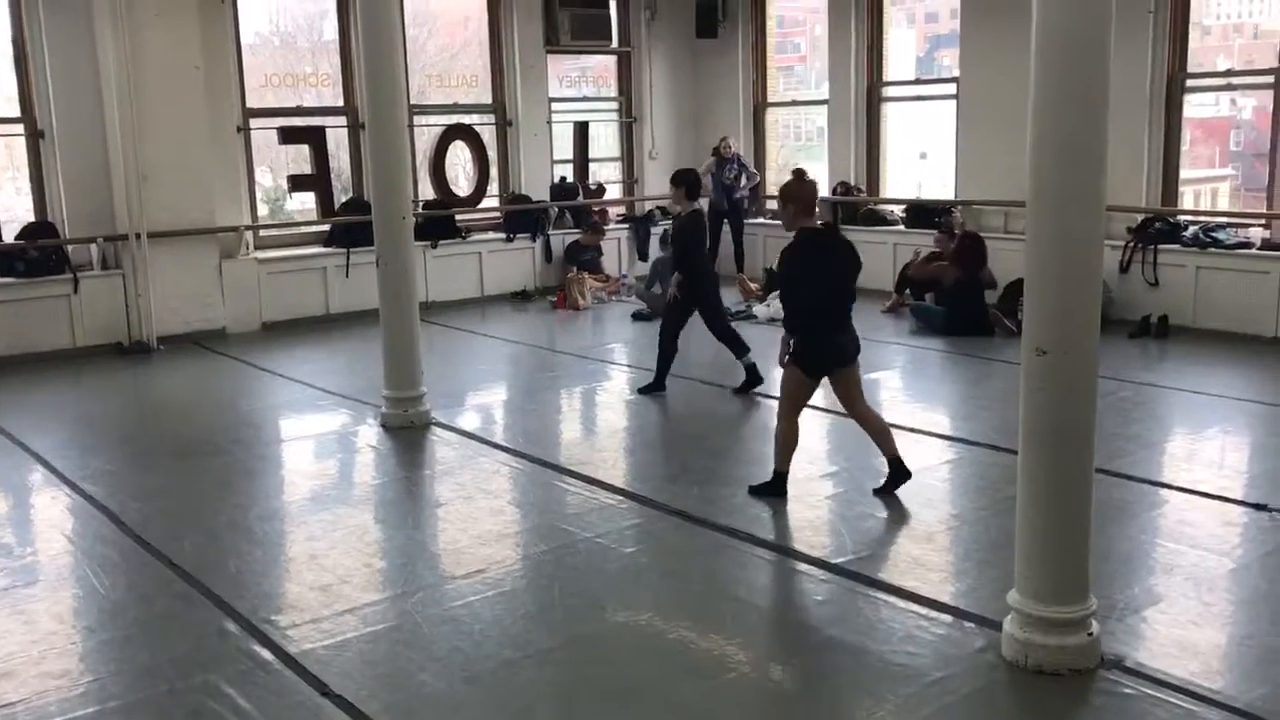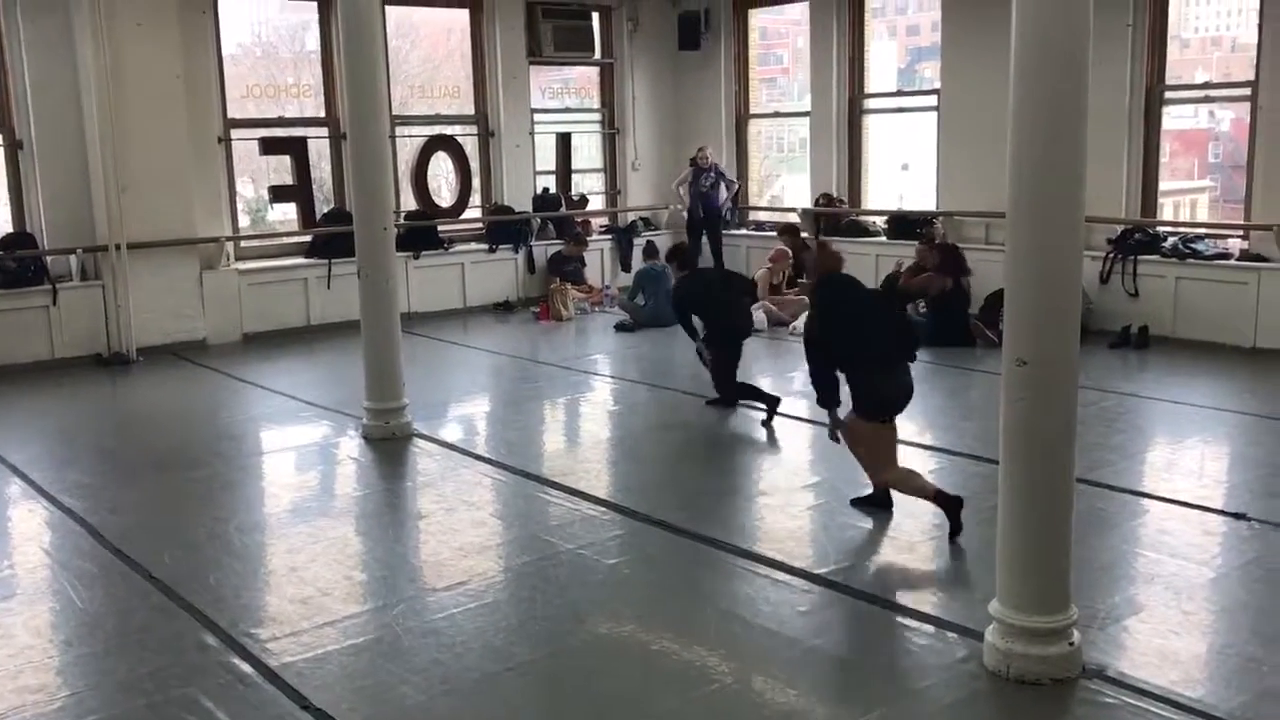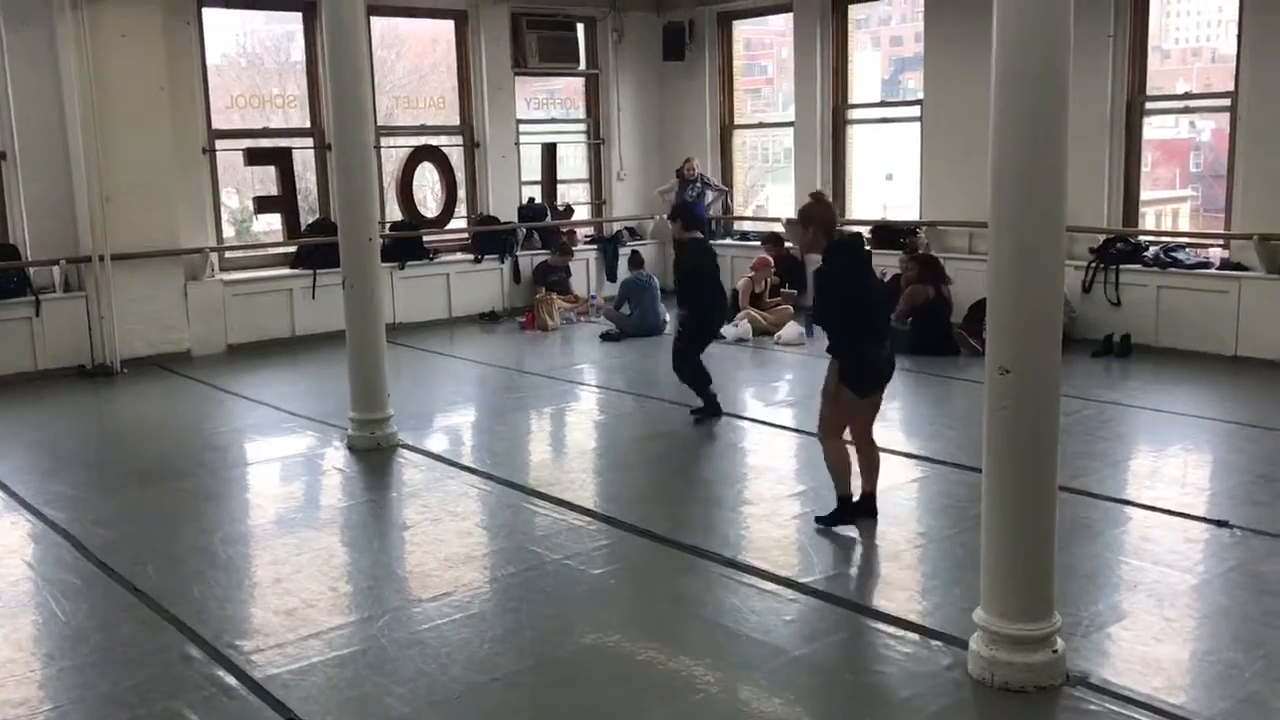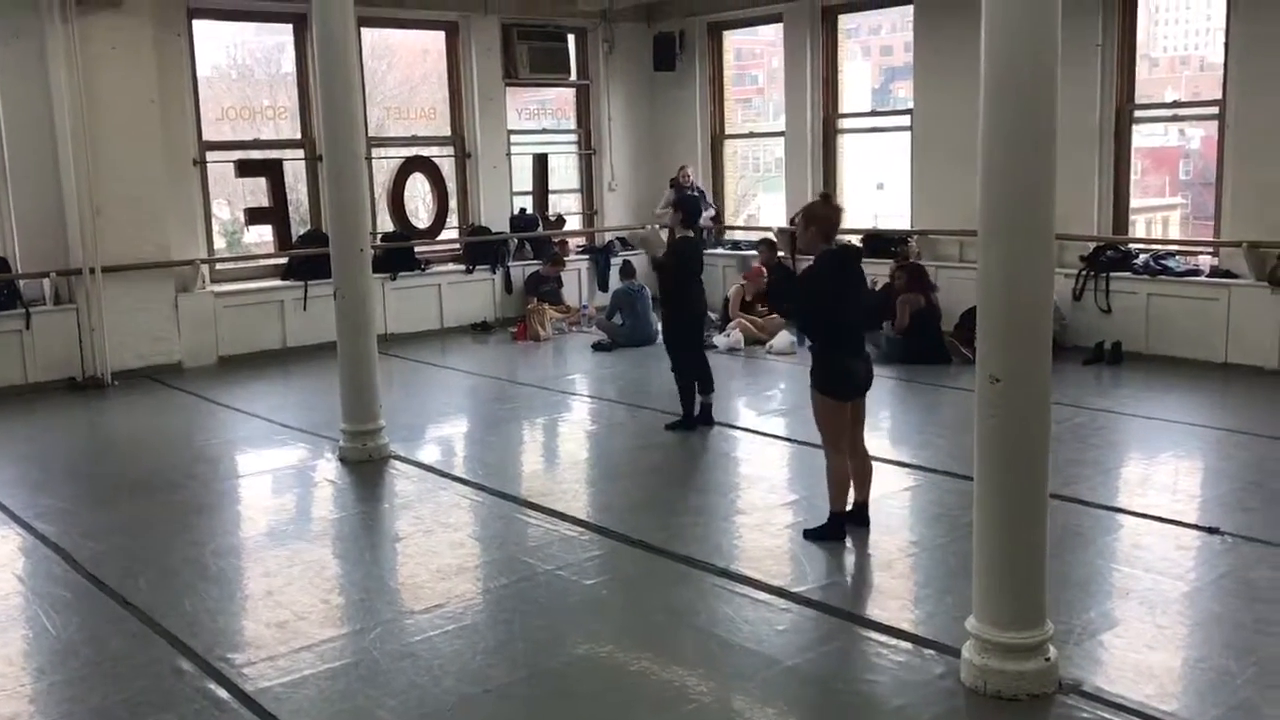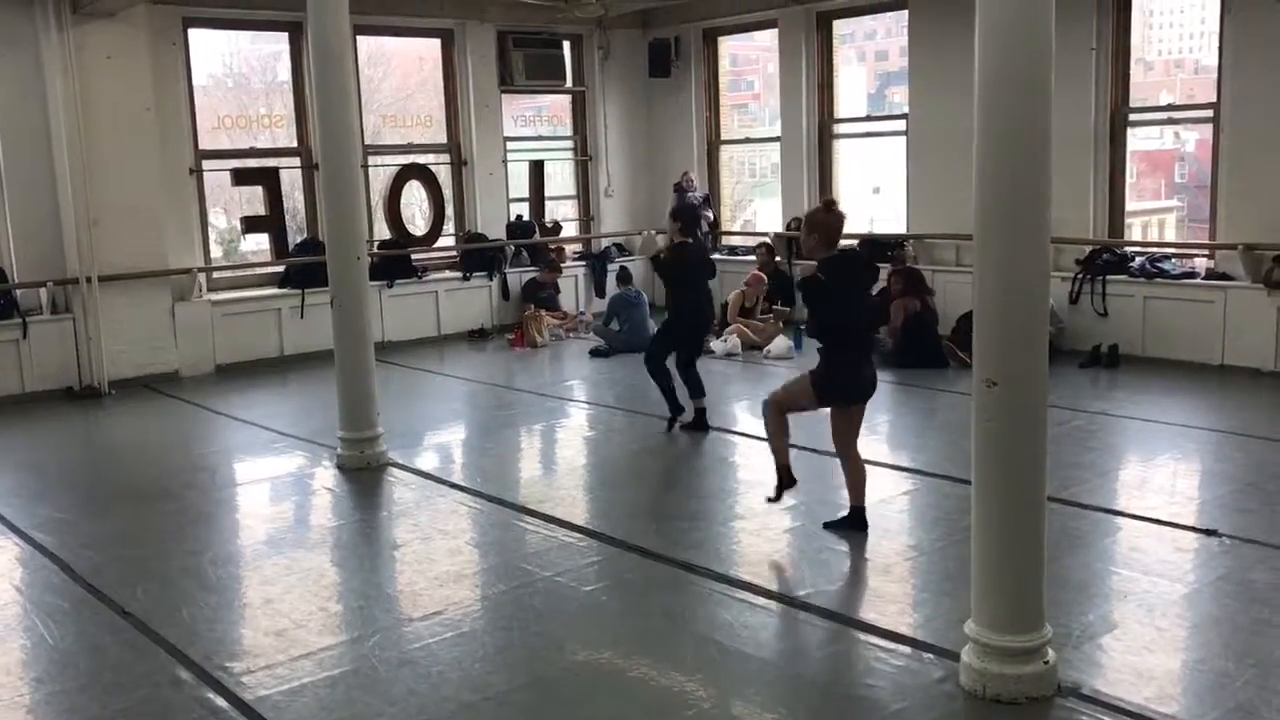
dt=0.4s
person 1, frame 1
left shoulder: (796, 252)
right shoulder: (836, 242)
left elbow: (796, 308)
right elbow: (851, 275)
left wrist: (786, 339)
left hip: (815, 346)
right hip: (846, 338)
left knee: (787, 413)
right knee: (859, 407)
left ankle: (778, 482)
right ankle: (897, 468)
person 1, frame 2
left shoulder: (818, 318)
right shoulder: (870, 297)
left elbow: (822, 370)
right elbow: (906, 332)
left wrist: (832, 415)
right wrist: (898, 361)
left hip: (872, 387)
right hip: (900, 379)
left knee: (887, 468)
right knee: (851, 428)
left ankle: (948, 502)
right ankle: (880, 494)
person 1, frame 3
left shoulder: (831, 270)
right shoulder: (855, 257)
left elbow: (839, 325)
right elbow: (881, 306)
left wrist: (834, 370)
left hip: (859, 361)
right hip: (881, 356)
left knee: (830, 434)
right knee: (863, 435)
left ankle: (844, 506)
right ankle: (867, 502)
person 1, frame 4
left shoulder: (818, 274)
right shoulder: (849, 265)
left elbow: (799, 313)
left hip: (833, 368)
right hip: (858, 363)
left knee: (835, 450)
right knee: (855, 446)
left ankle: (836, 523)
right ankle: (859, 511)
person 1, frame 5
left shoulder: (827, 280)
right shoulder: (853, 268)
left elbow: (818, 329)
left wrist: (808, 283)
left hip: (838, 373)
right hip: (863, 373)
left knee: (774, 405)
right knee: (846, 446)
left ankle: (784, 474)
right ankle: (856, 515)
person 2, frame 1
left shoulder: (690, 220)
right shoulder: (689, 216)
left elbow: (688, 257)
left wrist: (675, 281)
right wrist: (677, 279)
left hip: (693, 283)
right hip: (704, 281)
left knee: (669, 331)
right knee: (721, 326)
left ankle: (659, 381)
right ankle: (752, 373)
person 2, frame 2
left shoulder: (679, 291)
right shoulder: (712, 273)
left elbow: (689, 327)
right elbow: (749, 287)
left wrist: (703, 347)
left hip: (726, 328)
right hip: (744, 320)
left knee: (725, 384)
right knee: (707, 344)
left ankle: (768, 401)
right ankle: (727, 395)
person 2, frame 3
left shoulder: (686, 249)
right shoulder: (704, 246)
left elbow: (684, 284)
left wrist: (682, 313)
left hip: (701, 313)
right hip: (715, 309)
left knee: (682, 362)
right knee: (689, 357)
left ankle: (710, 402)
right ankle: (711, 401)
person 2, frame 4
left shoulder: (677, 247)
right shoulder: (694, 243)
left elbow: (668, 278)
left hip: (678, 312)
right hip: (696, 308)
left knee: (682, 364)
right knee: (698, 358)
left ankle: (688, 417)
right ankle: (705, 412)
person 2, frame 5
left shoulder: (675, 254)
right shoulder: (699, 253)
right elbow: (710, 271)
left wrist: (658, 256)
left hip: (685, 318)
right hip: (704, 316)
left knee: (653, 359)
right knee: (687, 365)
left ankle: (674, 407)
right ankle: (700, 417)
